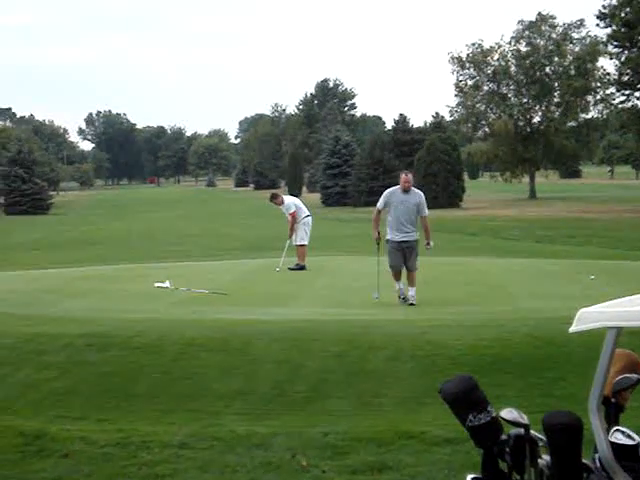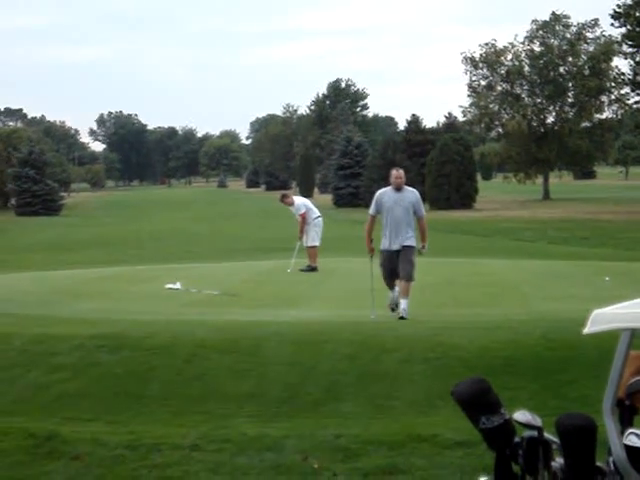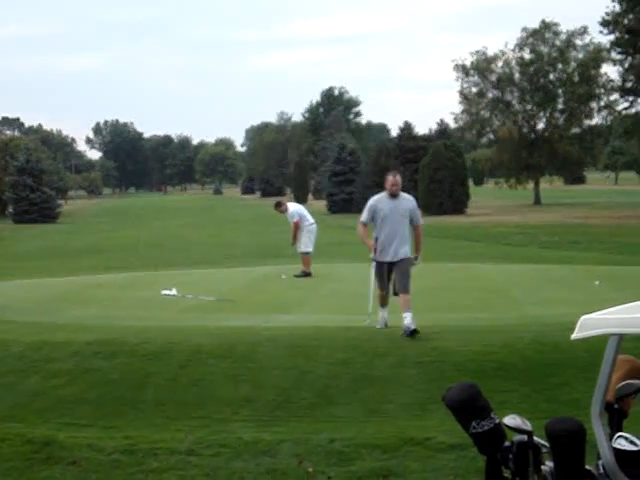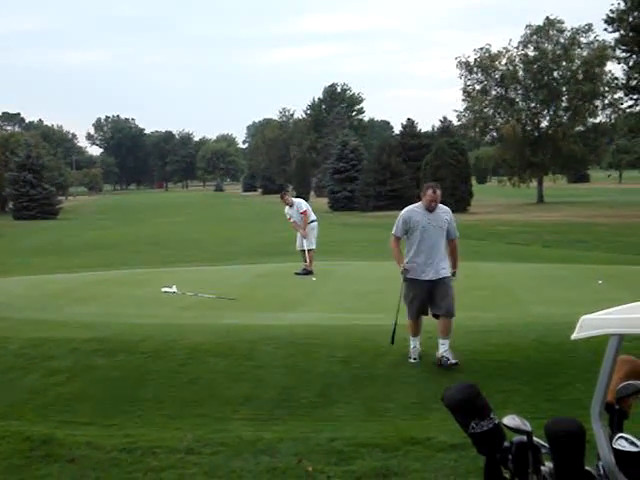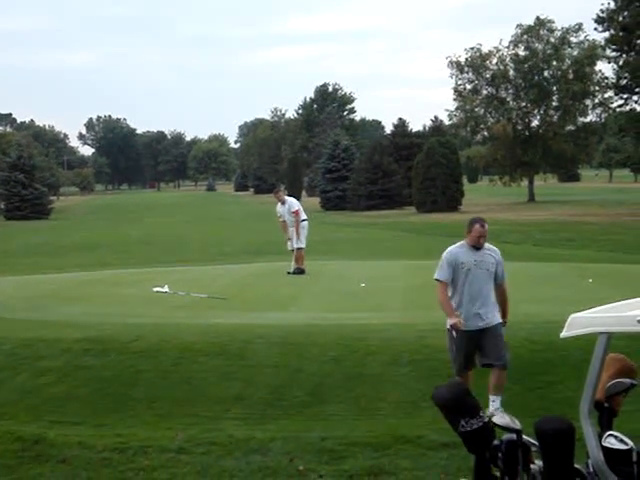
dt=1s
person 1, frame 1
left shoulder: (419, 195)
right shoulder: (389, 193)
left elbow: (424, 218)
right elbow: (378, 211)
left wrist: (428, 239)
right wrist: (375, 231)
left hip: (411, 237)
right hip: (393, 237)
left knee: (411, 267)
right knee: (395, 267)
left ankle: (412, 294)
right ankle: (400, 288)
person 1, frame 2
left shoulder: (413, 194)
right shoulder: (381, 194)
left elbow: (421, 219)
right elbow: (372, 218)
left wrist: (424, 241)
right wrist: (368, 240)
left hip: (407, 242)
right hip: (387, 244)
left knee: (405, 275)
right knee: (389, 277)
left ankle: (403, 308)
right ankle: (394, 293)
person 1, frame 3
left shoulder: (410, 201)
right shoulder: (375, 201)
left elbow: (417, 228)
right elbow: (362, 224)
left wrist: (417, 253)
right wrist: (368, 242)
left hip: (403, 254)
right hip: (381, 254)
left knee: (403, 288)
right knee: (383, 289)
left ankle: (408, 324)
right ankle: (383, 315)
person 1, frame 4
left shoulder: (446, 213)
right shoulder: (408, 213)
left elbow: (452, 241)
right elbow: (395, 239)
left wrist: (454, 267)
right wrist: (400, 262)
left hip: (441, 272)
right hip: (415, 273)
left knee: (446, 311)
right knee: (415, 313)
left ankle: (443, 352)
right ankle: (414, 346)
person 1, frame 5
left shoulder: (494, 253)
right shoulder: (452, 254)
left elbow: (500, 287)
right elbow: (441, 287)
left wrist: (504, 318)
right wrist: (451, 316)
left hip: (490, 321)
right hip: (461, 323)
left knee: (500, 363)
right knee: (463, 368)
left ankle: (495, 406)
